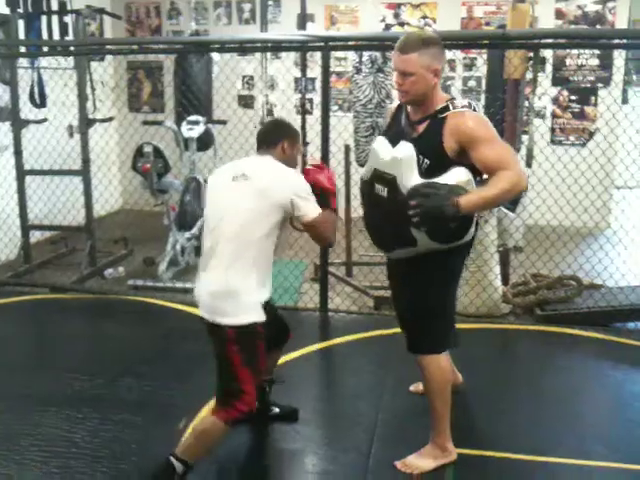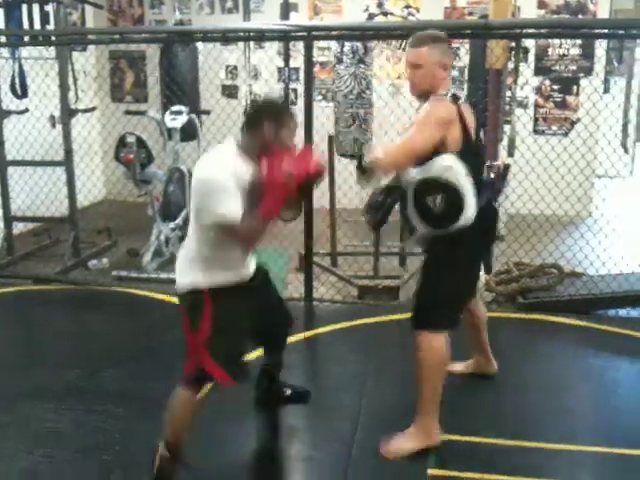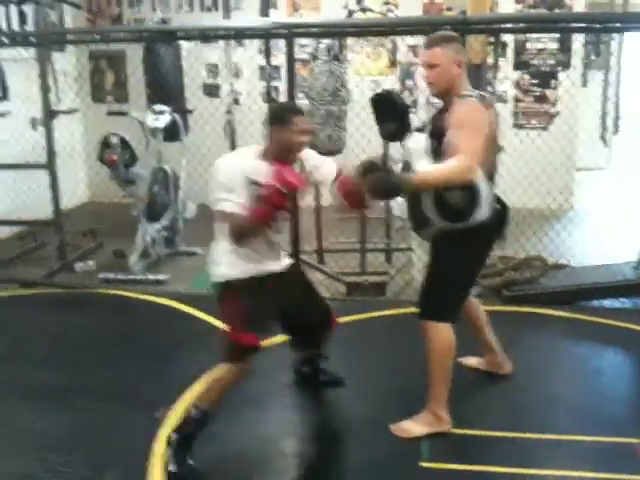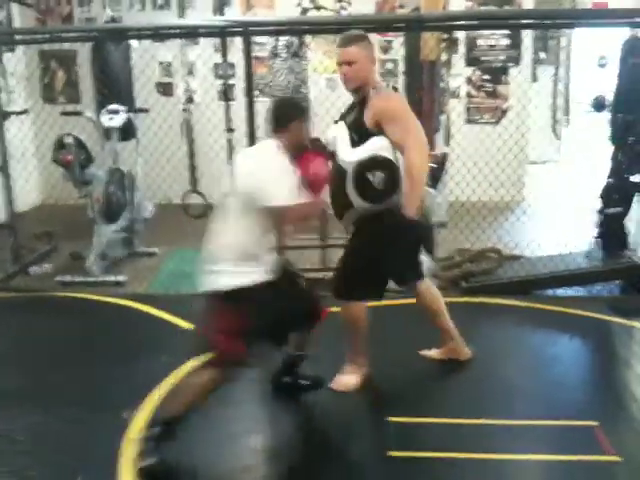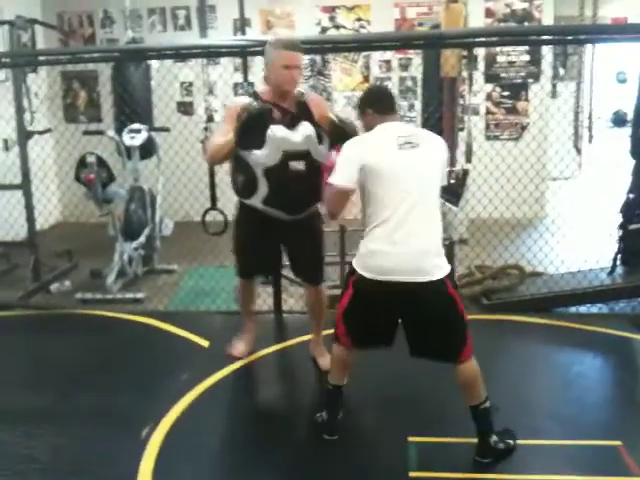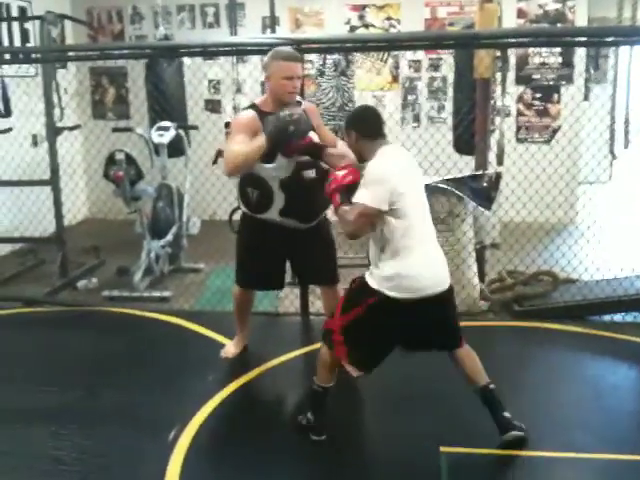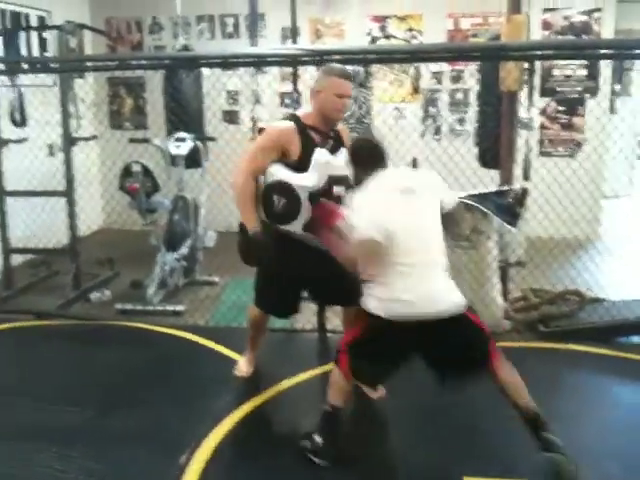
dt=0.7s
person 1, frame 1
left shoulder: (463, 122)
right shoulder: (397, 112)
left elbow: (515, 177)
left wrist: (457, 205)
left hip: (436, 248)
left knee: (426, 341)
right knee: (418, 323)
left ankle: (442, 444)
right ankle: (449, 376)
person 1, frame 2
left shoulder: (439, 110)
right shoulder: (448, 108)
left elbow: (396, 157)
right elbow: (419, 166)
left wrist: (371, 160)
left hip: (462, 231)
right hip: (463, 223)
left knee: (429, 323)
right knee: (461, 294)
left ankle: (426, 426)
right ankle: (484, 360)
person 1, frame 3
left shoulder: (470, 110)
right shoulder: (450, 108)
left elbow: (463, 168)
right elbow: (433, 156)
left wrist: (402, 181)
left hip: (469, 225)
right hip: (458, 220)
left knee: (435, 312)
right knee: (456, 293)
left ankle: (436, 414)
right ankle: (495, 358)
person 1, frame 4
left shoulder: (384, 103)
right shoulder: (357, 105)
left elbow: (417, 151)
left wrist: (407, 213)
right wrist: (329, 163)
left hip: (386, 215)
right hip: (375, 211)
left knee: (348, 290)
right knee: (412, 278)
left ankle: (356, 363)
right ankle: (454, 344)
person 1, frame 5
left shoulder: (314, 104)
right shoulder: (244, 107)
left elbow: (343, 138)
right elbow: (212, 155)
left wrist: (347, 137)
right wrist: (238, 135)
left hip: (304, 213)
right hip: (259, 212)
left knee: (314, 282)
right knee: (248, 276)
left ankle: (317, 344)
right ankle: (248, 330)
person 1, frame 6
left shoulder: (308, 112)
right shoulder: (249, 119)
left elbow: (333, 144)
right elbow: (231, 165)
left wrist: (343, 155)
right wrist: (270, 137)
left hip: (310, 220)
right hip: (263, 223)
left knee: (329, 283)
right knee: (246, 285)
right ankle: (241, 336)
person 1, frame 7
left shoulder: (340, 134)
right shoulder: (284, 132)
right elbow: (243, 175)
right wrist: (253, 227)
right hip: (287, 241)
left knee: (354, 304)
right knee: (265, 306)
right ankle: (251, 353)
person 2, frame 1
left shoulder: (222, 174)
right shoulder: (288, 179)
right elbow: (327, 237)
right wrist: (327, 195)
left hip: (216, 292)
right hip: (237, 305)
left knee: (276, 337)
right knee: (236, 404)
left ankle: (261, 401)
person 2, frame 2
left shoulder: (256, 159)
right shoulder: (218, 172)
left elbow: (284, 202)
right elbow: (245, 238)
left wrist: (300, 181)
right wrist: (276, 194)
left hip: (243, 271)
right hip: (208, 281)
left knee: (278, 328)
right knee: (203, 374)
left ankle: (269, 388)
person 2, frame 3
left shoulder: (303, 159)
right shoulder: (232, 167)
left elbow: (347, 185)
right elbow: (237, 232)
left wrist: (356, 187)
right wrist: (272, 200)
left hip: (278, 265)
right hip: (239, 274)
left knee: (321, 321)
right knee: (241, 359)
left ankle: (308, 368)
right ankle: (182, 439)
person 2, frame 4
left shoulder: (257, 155)
right shoulder: (271, 164)
right elbow: (297, 218)
left wrist: (301, 184)
left hip: (264, 267)
right hip: (237, 277)
left knee: (309, 312)
right knee: (224, 366)
left ankle: (289, 373)
right ankle: (160, 430)
person 2, frame 5
left shoulder: (359, 146)
right shoulder: (436, 144)
left elbow: (332, 209)
left wrist: (333, 175)
left hip: (376, 266)
right hip: (427, 267)
left knee: (345, 337)
right knee: (461, 351)
left ankle: (330, 414)
right ankle: (488, 437)
person 2, frame 6
left shoulder: (378, 168)
right shoulder: (404, 159)
left elbow: (354, 228)
left wrist: (338, 199)
right wrist: (355, 189)
left hip: (393, 283)
right hip: (434, 278)
left knee: (335, 337)
right knee: (455, 345)
left ankle: (315, 415)
right ankle: (504, 420)
person 2, frame 7
left shoulder: (365, 200)
right shoulder: (426, 180)
left elbow: (364, 264)
right elbow: (450, 206)
left hip: (390, 308)
right hip: (444, 302)
left knee: (346, 359)
right knee: (493, 361)
left ankle: (324, 440)
right ankle: (544, 436)
